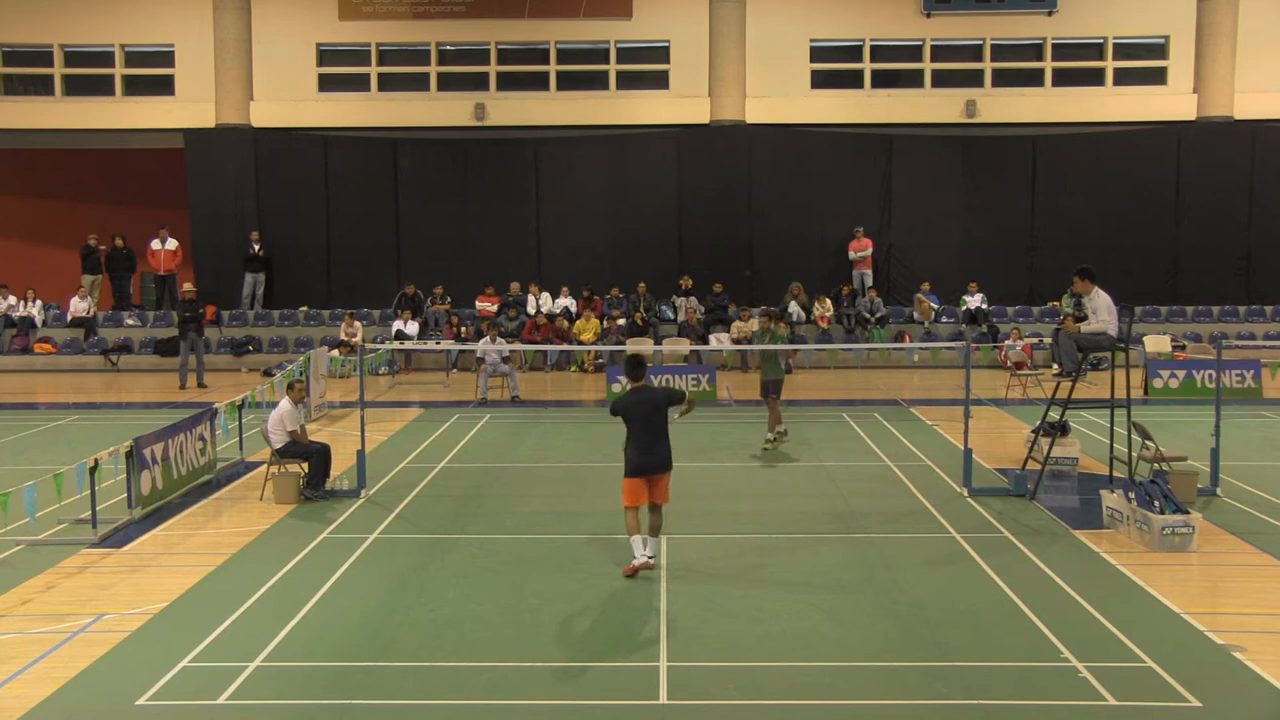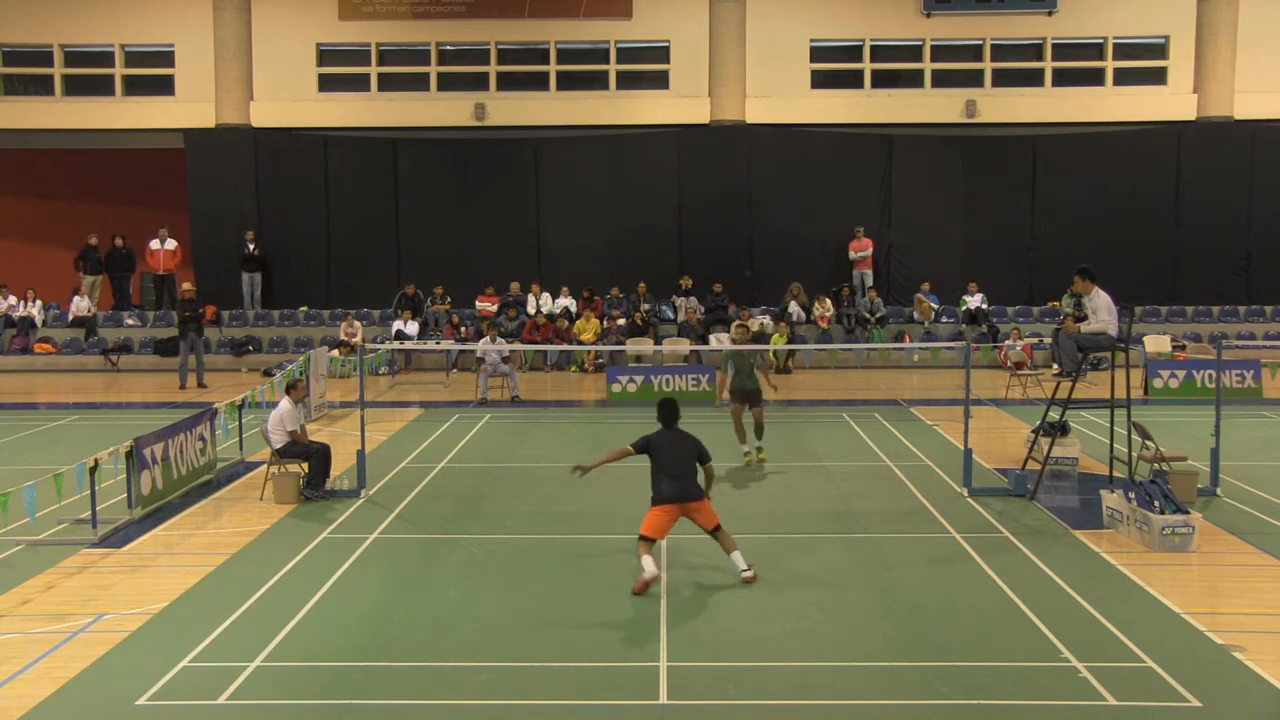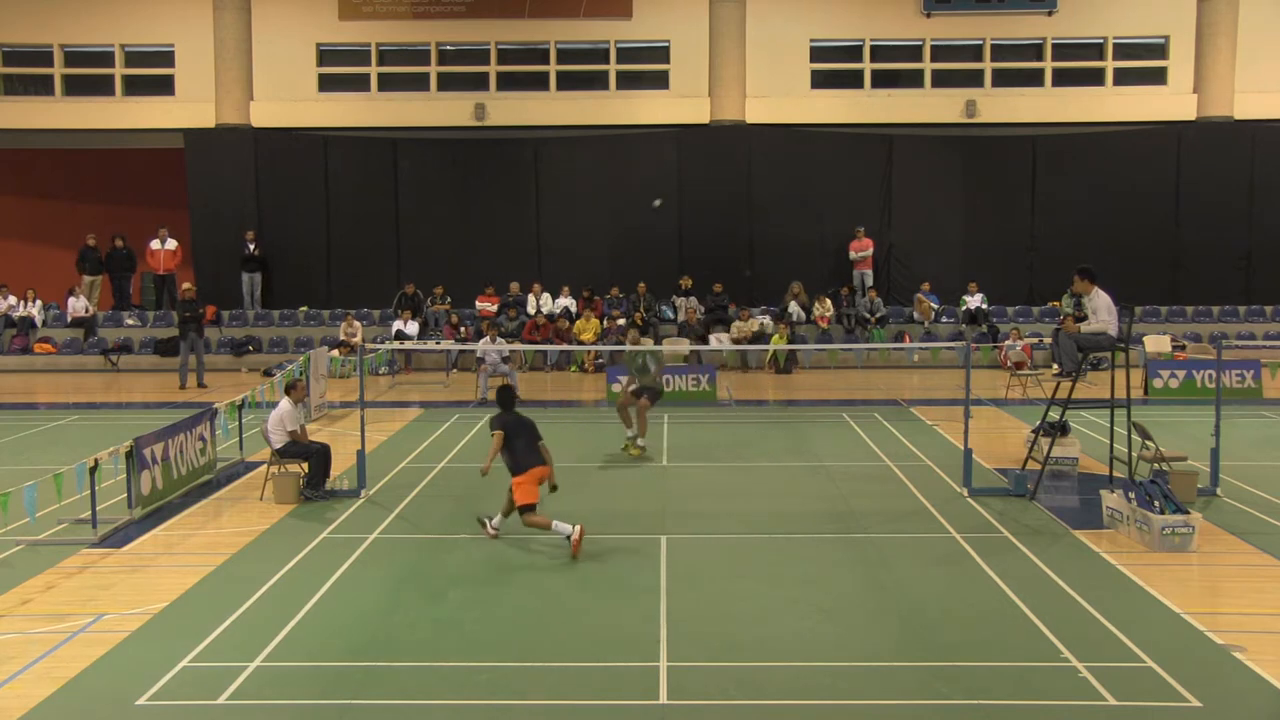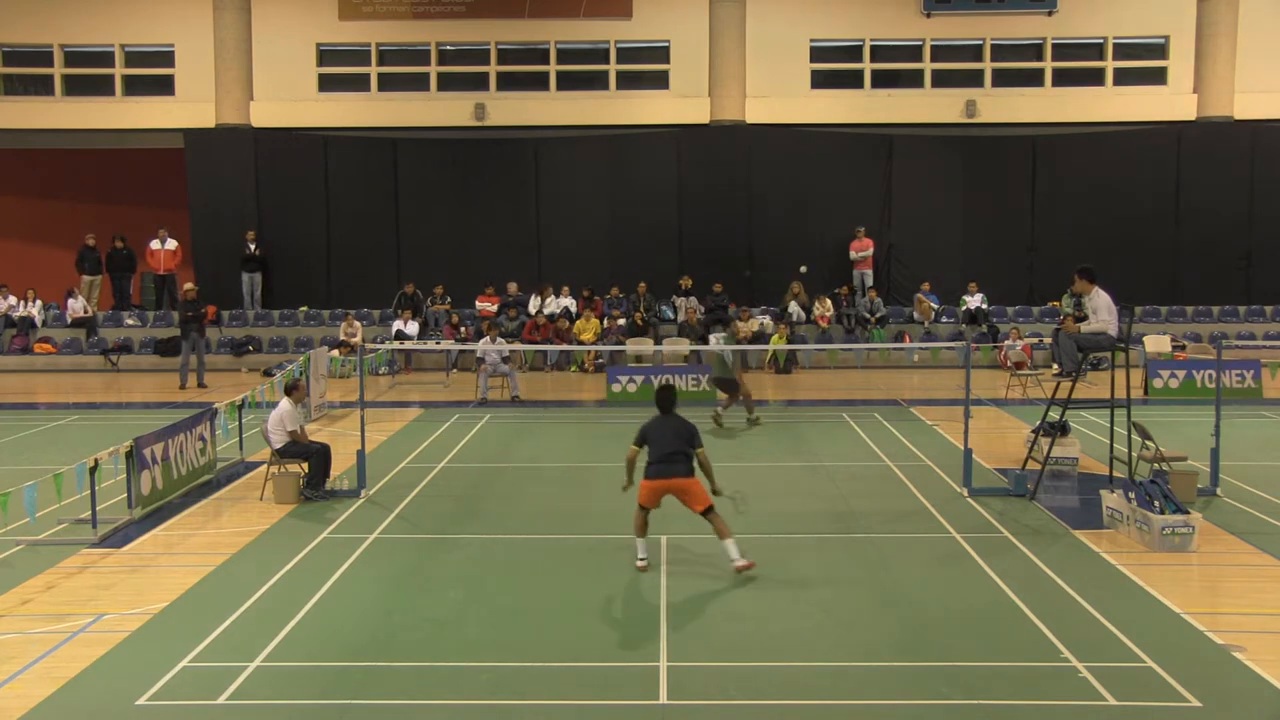
dt=1s
person 1, frame 1
left shoulder: (621, 402)
right shoulder: (662, 394)
right elbow: (690, 399)
right wrist: (686, 409)
left hip: (635, 464)
right hip: (661, 462)
left knee: (631, 509)
right knee: (655, 508)
left ankle: (639, 556)
right ankle: (650, 555)
person 1, frame 2
left shoulder: (651, 439)
right shoulder: (694, 441)
left elbow: (622, 452)
right elbow: (710, 471)
left wrist: (591, 465)
right wrist: (707, 491)
left hip: (664, 499)
right hip: (694, 496)
left knee: (644, 544)
right knee: (719, 532)
left ankle: (650, 571)
right ankle: (744, 570)
person 1, frame 3
left shoulder: (497, 420)
right shoulder: (527, 421)
left elbow: (498, 438)
right elbow: (544, 449)
left wrist: (488, 461)
right wrist: (551, 478)
left hip: (525, 471)
right hip: (542, 467)
left knee: (528, 518)
right knee: (513, 492)
left ankle: (571, 530)
right ankle: (494, 525)
person 1, frame 4
left shoulder: (648, 427)
right shoulder: (688, 426)
left elbow: (631, 456)
right elbow: (702, 458)
left wrist: (628, 479)
right wrist: (714, 484)
left hip: (654, 478)
right hip: (684, 478)
left knee: (642, 511)
right knee: (713, 516)
left ankle: (641, 558)
right ankle: (738, 560)
